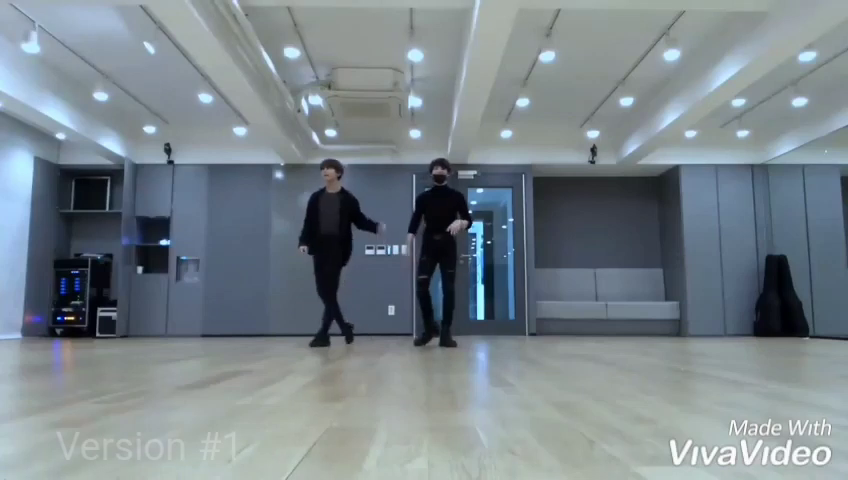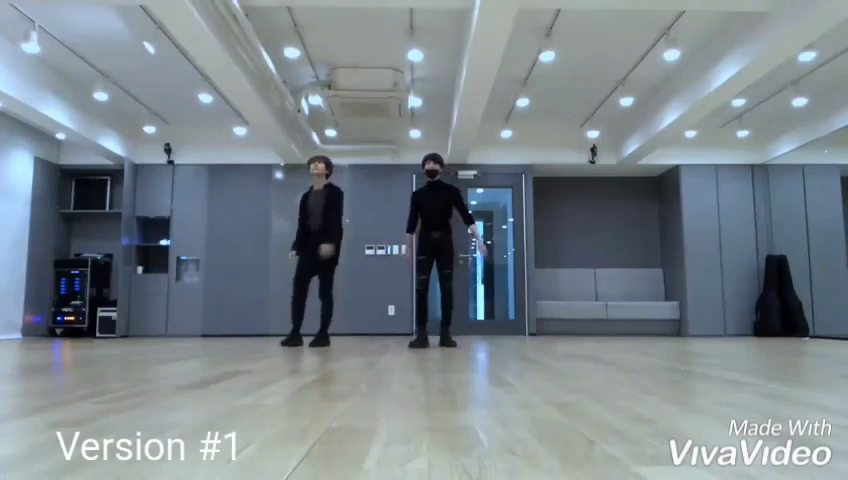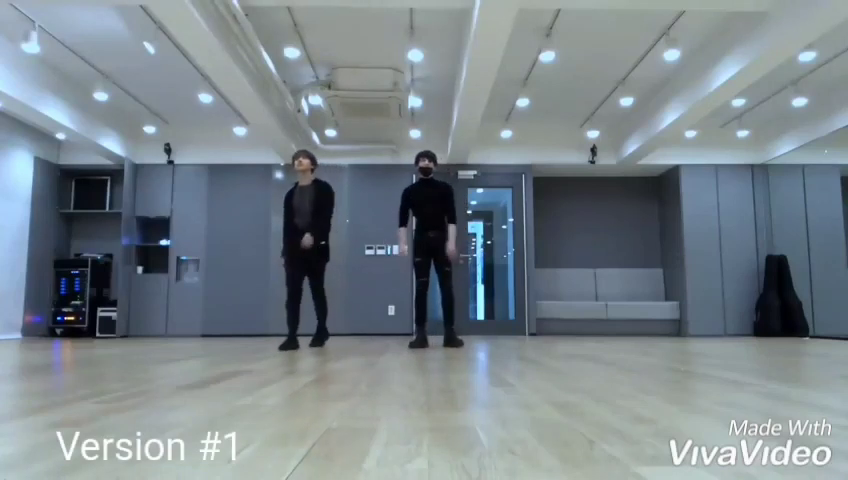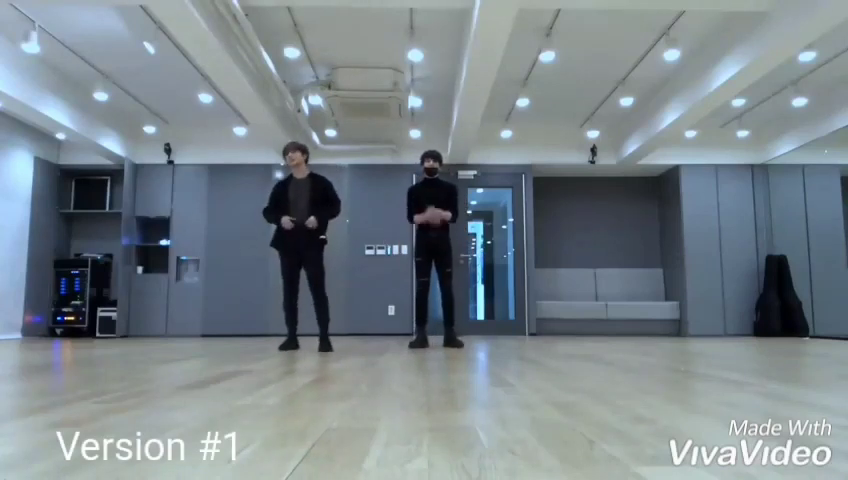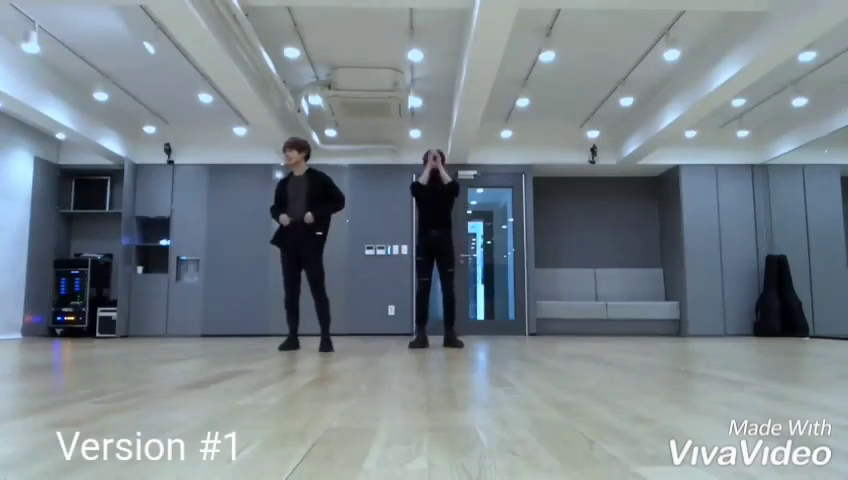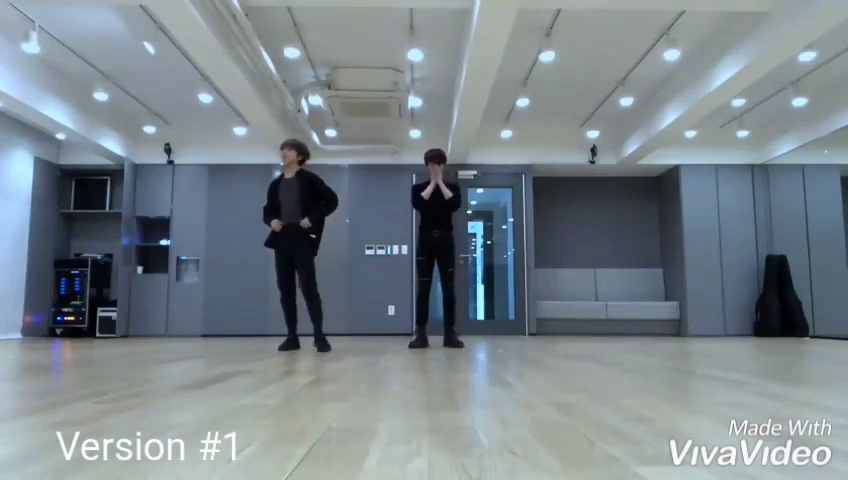
dt=0.4s
person 1, frame 1
left shoulder: (348, 199)
right shoulder: (315, 198)
left elbow: (359, 220)
right elbow: (308, 223)
left wrist: (376, 227)
right wrist: (303, 242)
left hip: (337, 248)
right hip: (319, 248)
left knee: (329, 290)
right knee: (323, 291)
left ankle: (323, 333)
right ankle: (344, 326)
person 1, frame 2
left shoulder: (335, 193)
right shoulder: (306, 196)
left elbow: (335, 219)
right elbow: (302, 225)
left wrist: (331, 242)
right wrist: (296, 247)
left hip: (325, 248)
right hip: (308, 246)
left knee: (325, 292)
right knee: (299, 287)
left ankle: (323, 334)
right ankle: (295, 333)
person 1, frame 3
left shoulder: (323, 189)
right shoulder: (290, 194)
left elbow: (325, 217)
right elbow: (287, 224)
left wrist: (313, 235)
right wrist: (285, 250)
left hip: (316, 247)
right hip: (295, 248)
left knee: (317, 290)
right knee: (293, 291)
left ankle: (321, 330)
right ankle: (292, 337)
person 1, frame 4
left shoulder: (320, 183)
right shoulder: (281, 186)
left elbow: (335, 206)
right elbow: (268, 210)
left wrist: (319, 218)
right wrist: (279, 218)
left hip: (312, 241)
right hip: (288, 241)
left knee: (318, 287)
right knee: (289, 290)
left ankle: (324, 336)
right ankle: (292, 336)
person 1, frame 5
left shoulder: (319, 179)
right shoulder: (284, 183)
left elbow: (339, 201)
right elbow: (275, 207)
left wrist: (317, 213)
right wrist: (279, 215)
left hip: (311, 238)
right hip: (288, 240)
left knee: (317, 288)
right knee: (290, 289)
left ankle: (325, 337)
right ankle: (292, 336)
person 1, frame 6
left shoulder: (309, 179)
right shoulder: (276, 185)
left elbow: (331, 201)
right elbow: (268, 210)
left wrist: (312, 218)
right wrist: (270, 221)
left hip: (303, 239)
right hip: (282, 241)
left knee: (308, 287)
right knee: (286, 290)
left ankle: (319, 335)
right ankle: (292, 337)
person 2, frame 1
left shoulder: (457, 196)
right shoulder: (423, 197)
left elbow: (468, 221)
right elbow: (414, 223)
left wrist: (460, 223)
left hip: (448, 246)
right hip: (429, 245)
left knee: (448, 289)
right knee: (421, 286)
left ankle: (445, 333)
right ankle: (429, 326)
person 2, frame 2
left shoulder: (451, 191)
right shoulder: (418, 194)
left elbow: (466, 215)
right elbow: (412, 222)
left wrist: (479, 239)
right wrist: (408, 249)
left hip: (445, 241)
right hip: (425, 242)
left knee: (446, 288)
right knee: (422, 287)
left ankle: (445, 333)
right ankle: (421, 334)
person 2, frame 3
left shoulder: (445, 188)
right shoulder: (410, 191)
left elbow: (451, 217)
right elbow: (403, 219)
left wrist: (451, 240)
right wrist: (403, 243)
left hip: (441, 239)
right hip: (421, 240)
left knee: (446, 287)
right knee: (421, 287)
left ankle: (449, 333)
right ankle: (420, 334)
person 2, frame 4
left shoulder: (449, 188)
right shoulder: (414, 190)
left elbow: (453, 215)
right elbow: (411, 217)
left wrist: (438, 214)
right wrist: (426, 217)
left hip: (442, 240)
right hip: (423, 241)
left knee: (447, 287)
right knee: (422, 287)
left ankle: (450, 333)
right ankle: (420, 334)
person 2, frame 5
left shoulder: (447, 185)
right shoulder: (421, 185)
left elbow: (454, 190)
right elbow: (415, 189)
left wrist: (439, 167)
right wrist: (429, 168)
left hip: (444, 239)
right hip: (424, 239)
left knee: (448, 287)
right knee: (423, 287)
left ankle: (450, 333)
right ankle: (420, 334)
person 2, frame 6
left shoulder: (452, 187)
right shoulder: (418, 188)
left elbow: (455, 205)
right elbow: (417, 204)
left wrist: (440, 182)
right wrist: (432, 183)
left hip: (445, 239)
right hip: (426, 239)
left knee: (448, 287)
right knee: (423, 287)
left ankle: (450, 333)
right ankle: (421, 334)
